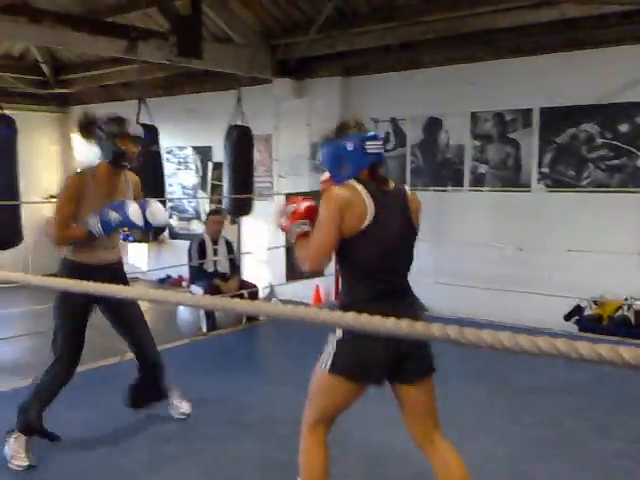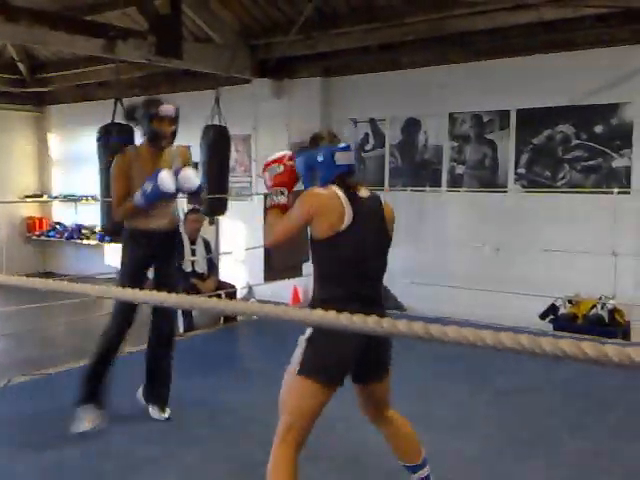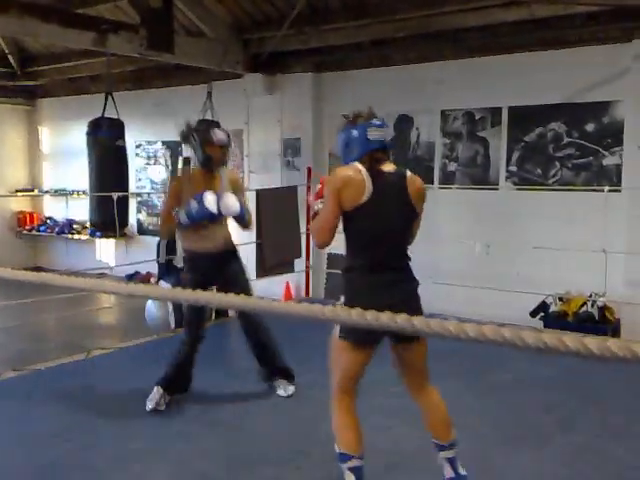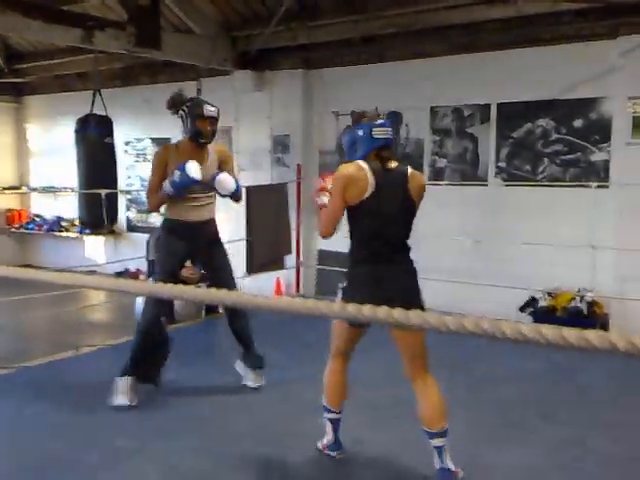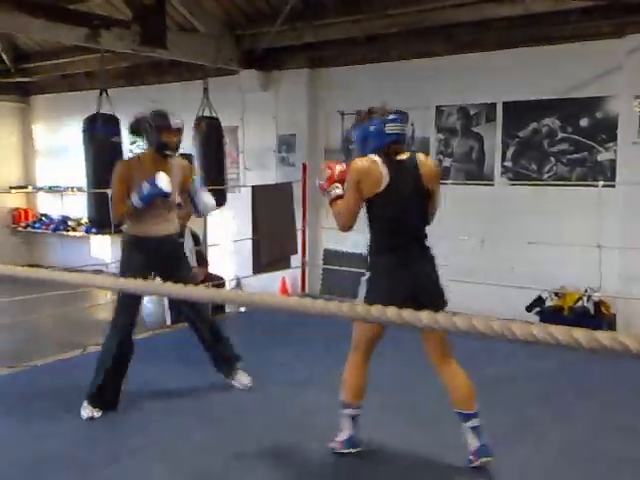
dt=0.3s
person 1, frame 1
left shoulder: (340, 197)
right shoulder: (409, 201)
left elbow: (313, 262)
left wrist: (298, 230)
left hip: (362, 328)
left knee: (314, 424)
right knee: (429, 436)
person 1, frame 2
left shoulder: (318, 199)
right shoulder: (384, 209)
left elbow: (273, 239)
left wrist: (276, 194)
left hip: (330, 331)
left knee: (288, 438)
right knee: (381, 414)
person 1, frame 3
left shoulder: (343, 178)
right shoulder: (413, 183)
left elbow: (320, 239)
left wrist: (321, 207)
left hip: (362, 297)
right hip: (403, 294)
left knee: (342, 394)
right knee: (420, 388)
person 1, frame 4
left shoulder: (348, 173)
right shoulder: (415, 179)
left elbow: (325, 230)
left wrist: (323, 201)
left hip: (362, 283)
right hip: (402, 282)
left knee: (338, 357)
right knee: (420, 375)
left ankle: (332, 439)
person 1, frame 5
left shoulder: (361, 168)
right shoulder: (428, 166)
left elbow: (344, 223)
left wrist: (334, 192)
left hip: (386, 277)
right hip: (423, 272)
left knee: (359, 355)
right knee: (444, 361)
left ankle: (348, 434)
right ankle: (476, 442)
person 2, frame 1
left shoulder: (132, 182)
right shoulder: (79, 181)
left elbow: (145, 219)
right elbow: (61, 236)
left wrist: (154, 219)
right wrist: (99, 223)
left hip: (112, 275)
right hip: (77, 276)
left knee: (146, 348)
right knee: (64, 363)
left ankle: (160, 392)
right ankle: (21, 432)
person 2, frame 2
left shoulder: (181, 154)
right shoulder: (126, 160)
left elbow: (194, 197)
right elbow: (118, 213)
left wrist: (191, 187)
right wrist: (147, 194)
left hip: (169, 241)
right hip: (138, 242)
left knee: (165, 322)
right knee: (121, 320)
left ankle: (154, 394)
right ankle: (90, 400)
person 2, frame 3
left shoulder: (231, 179)
right shoulder: (180, 183)
left elbow: (247, 223)
right elbow: (165, 228)
left wrist: (240, 213)
right wrist: (189, 215)
left hip: (227, 259)
right hip: (196, 262)
left knee: (252, 322)
right knee: (193, 332)
left ankle: (278, 374)
right ankle: (166, 386)
person 2, frame 4
left shoulder: (220, 153)
right shoulder: (166, 154)
left elbow: (237, 196)
right elbow: (152, 202)
left wrist: (232, 188)
right wrist: (175, 184)
left hip: (206, 233)
right hip: (174, 234)
right knee: (157, 304)
left ankle: (249, 361)
right ankle: (131, 375)
person 2, frame 5
left shoulder: (182, 166)
right shoulder: (128, 167)
left elbow: (193, 204)
right elbow: (117, 214)
left wrist: (203, 204)
right wrist: (143, 196)
left hip: (171, 246)
right hip: (137, 249)
left knee: (198, 311)
right knee: (123, 322)
left ankle: (230, 367)
right ankle: (97, 396)
